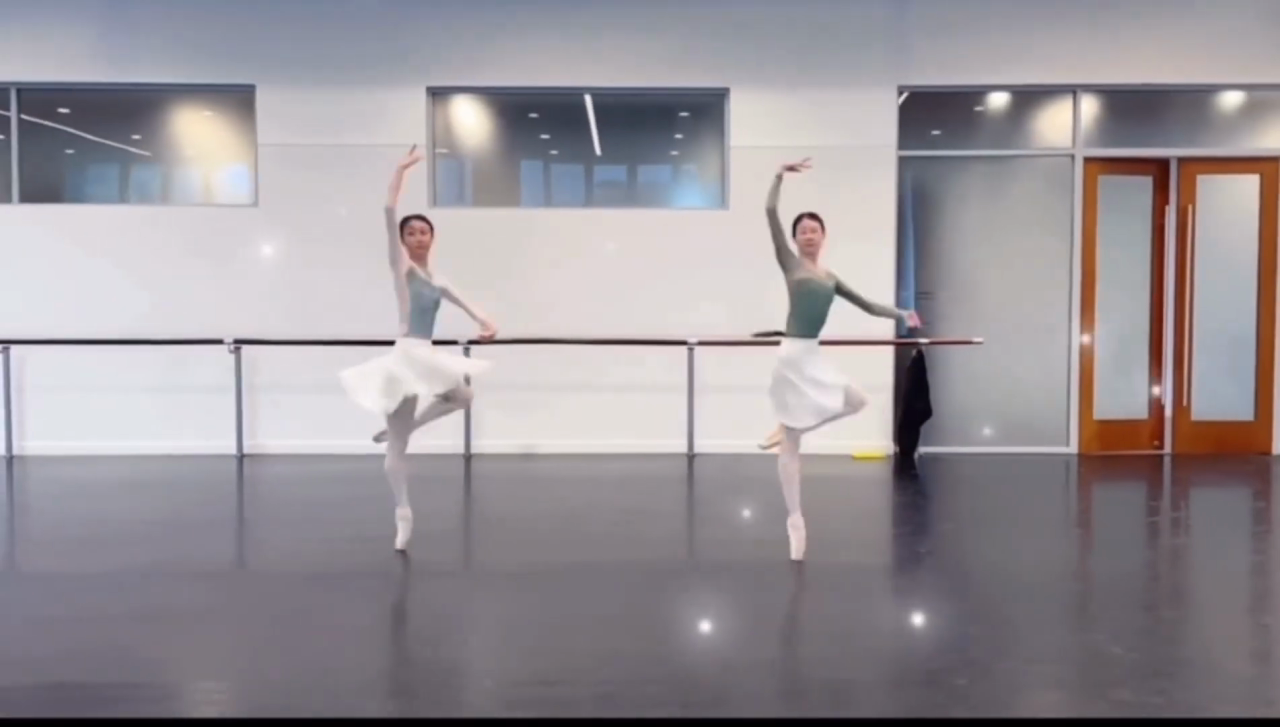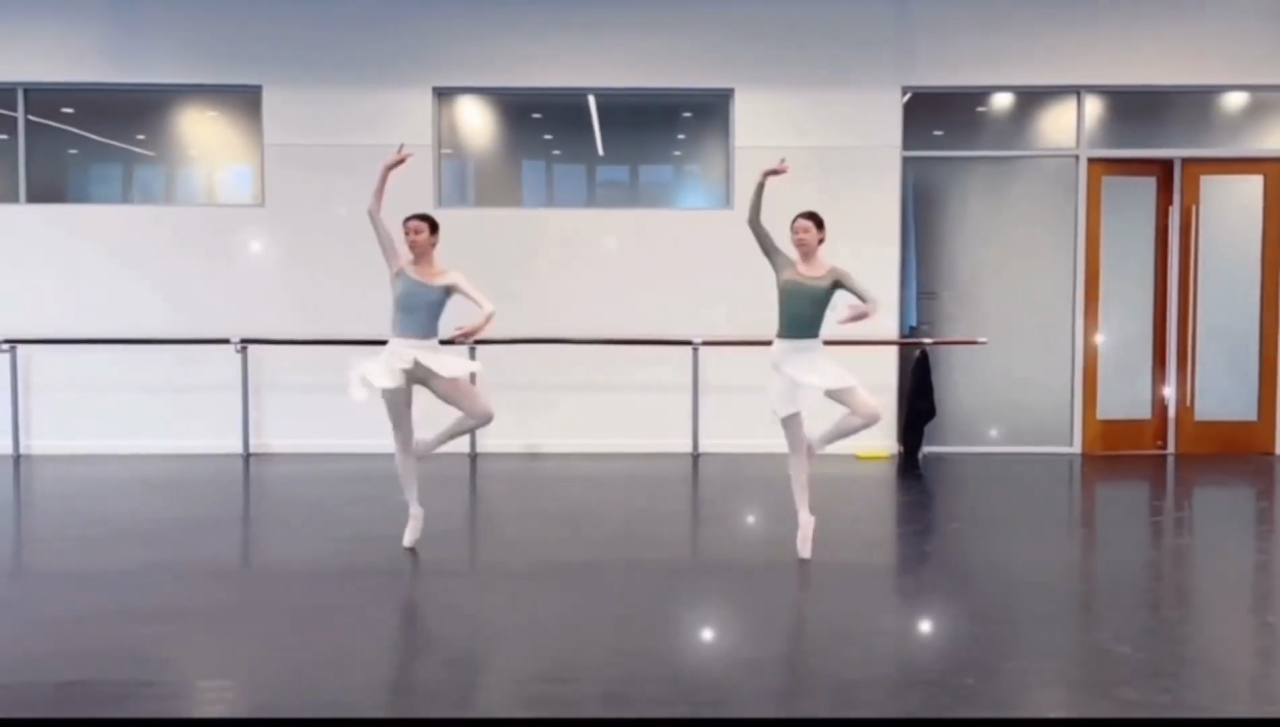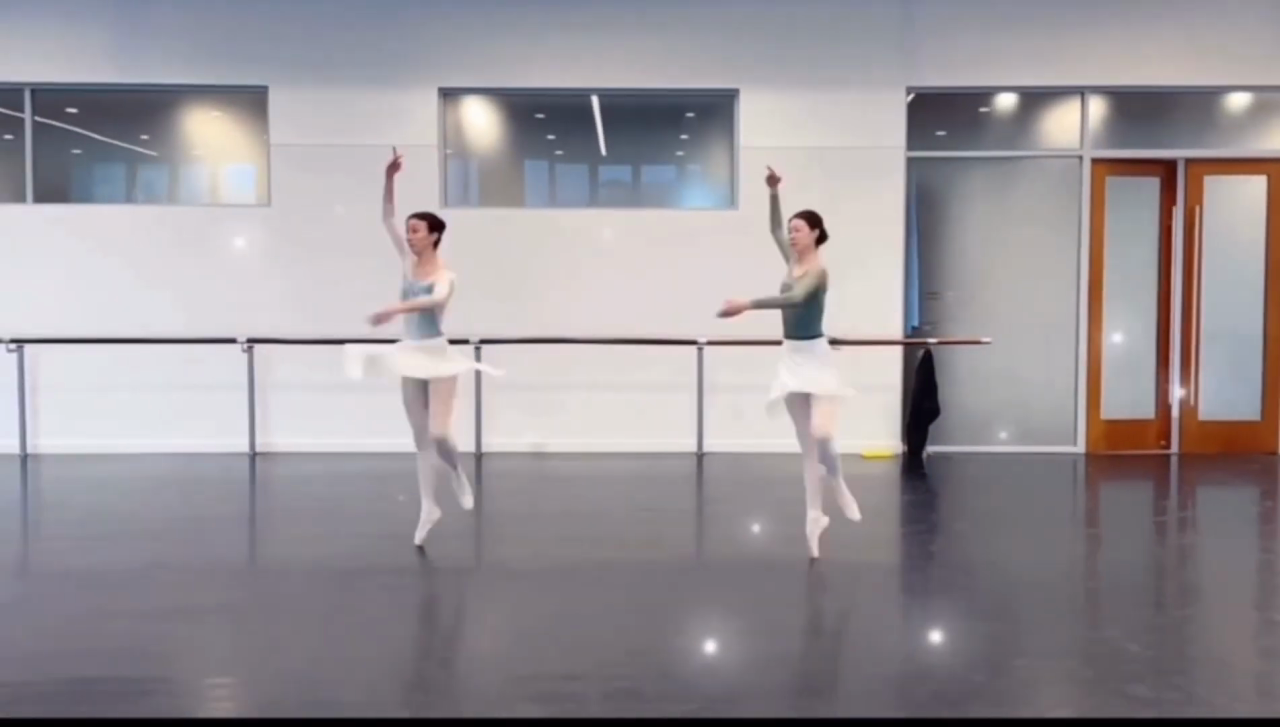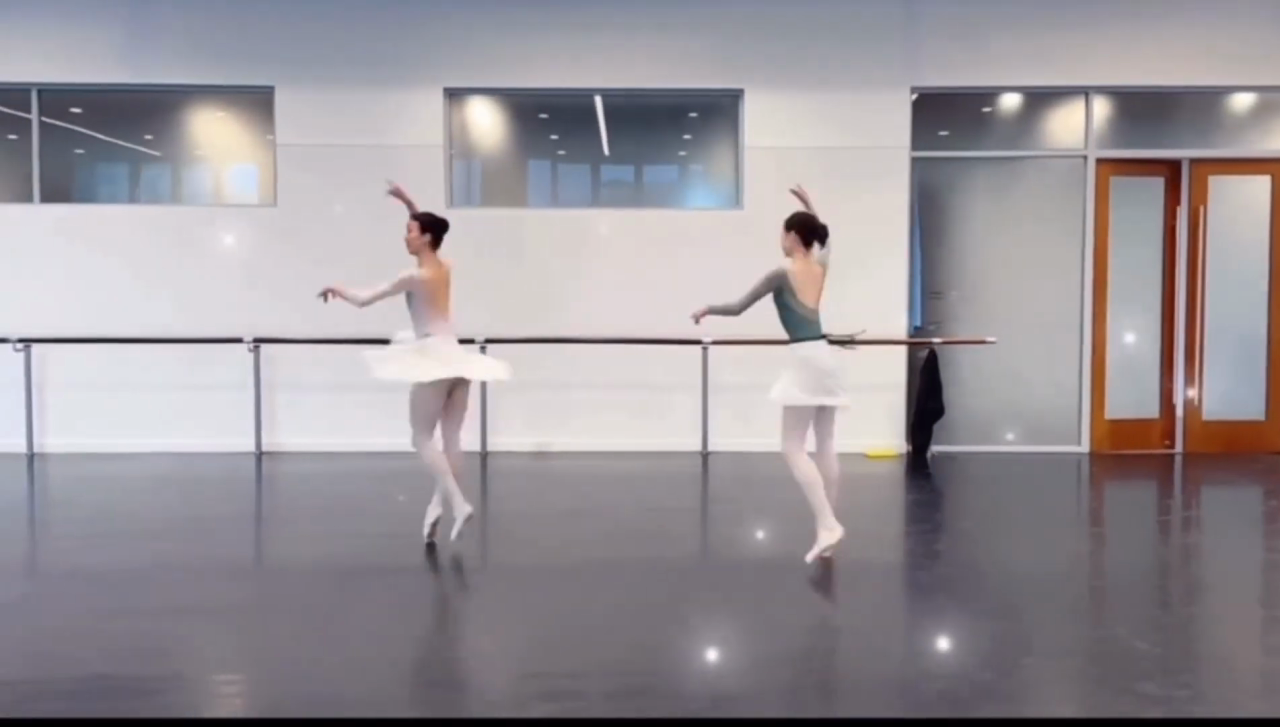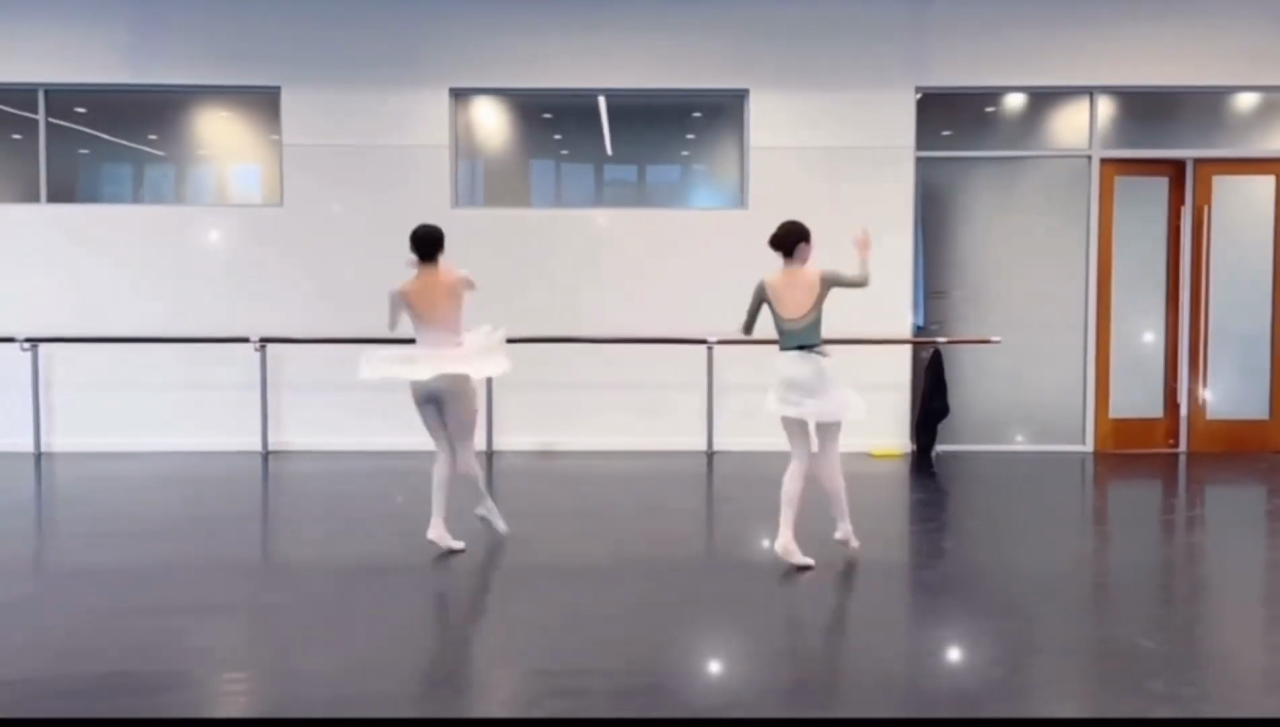
dt=0.1s
person 1, frame 1
left shoulder: (830, 275)
right shoulder: (789, 263)
left elbow: (865, 304)
right elbow: (770, 212)
left wrist: (901, 314)
right wrist: (780, 175)
left hip: (809, 357)
right hip: (795, 356)
right knee: (790, 448)
left ankle: (787, 430)
right ankle: (795, 520)
person 1, frame 2
left shoulder: (834, 272)
right shoulder: (781, 264)
left elbow: (864, 295)
right elbow: (753, 222)
left wrist: (869, 306)
right wrist: (763, 178)
left hip: (814, 356)
right hip: (785, 356)
left knee: (870, 412)
right knee: (795, 446)
left ankle: (814, 444)
right ankle: (804, 517)
person 1, frame 3
left shoulder: (817, 271)
right shoulder: (794, 263)
left elbow: (794, 299)
right elbow: (778, 233)
left wrist: (748, 303)
right wrist: (773, 191)
left hip: (817, 358)
right hip: (792, 358)
left knee: (820, 433)
right knee: (807, 445)
left ankle: (837, 483)
right ankle: (815, 516)
person 1, frame 4
left shoulder: (781, 273)
right shoulder: (818, 264)
left elbow: (739, 307)
right elbow: (823, 242)
left wrist: (705, 311)
right wrist: (809, 207)
left hip: (804, 360)
right hip: (824, 357)
left knee: (793, 449)
right knee: (825, 447)
left ankle: (827, 524)
right ankle: (828, 523)
person 1, frame 5
left shoulder: (766, 285)
right shoulder: (820, 276)
left elbow: (747, 329)
right elbow: (863, 278)
left wrist: (747, 327)
right wrist: (863, 251)
left hip: (787, 371)
right hip: (816, 368)
left knee: (800, 460)
right knee: (828, 459)
left ankle: (786, 536)
right ankle: (845, 528)
person 2, frame 1
left shoulder: (437, 278)
right shoulder: (403, 267)
left elbow: (462, 304)
right elbow: (388, 210)
left wrist: (484, 322)
right wrist: (402, 169)
left hip: (420, 360)
right hip: (407, 358)
right knee: (398, 447)
left ankle: (394, 429)
right ankle: (403, 513)
person 2, frame 2
left shoulder: (450, 279)
right shoulder: (397, 264)
left elbow: (487, 306)
right elbow: (374, 214)
left wrist: (479, 322)
right wrist: (386, 172)
left hip: (430, 358)
right hip: (395, 358)
left knee: (482, 412)
right knee: (403, 444)
left ankle: (429, 444)
right ankle: (414, 511)
person 2, frame 3
left shoulder: (446, 276)
right shoulder: (407, 264)
left elbow: (439, 300)
right elbow: (388, 216)
left wrist: (396, 309)
right wrist: (390, 176)
left hip: (437, 359)
right hip: (409, 359)
left knee: (439, 435)
right knee: (422, 443)
left ankle: (457, 474)
right ankle: (429, 508)
person 2, frame 4
left shoulder: (414, 276)
right shoulder: (442, 267)
left elbow: (365, 300)
right elbow: (430, 231)
left wrist: (338, 289)
right wrist: (406, 198)
left hip: (436, 363)
right hip: (456, 360)
left knee: (423, 442)
right knee: (449, 439)
left ankle: (457, 504)
right ankle: (454, 504)
person 2, frame 5
left shoulder: (403, 291)
right shoulder: (455, 278)
left elbow: (392, 324)
right elbow: (470, 284)
left hip: (422, 376)
right hip: (456, 373)
left knee: (446, 452)
right knee: (462, 452)
left ankle: (439, 525)
